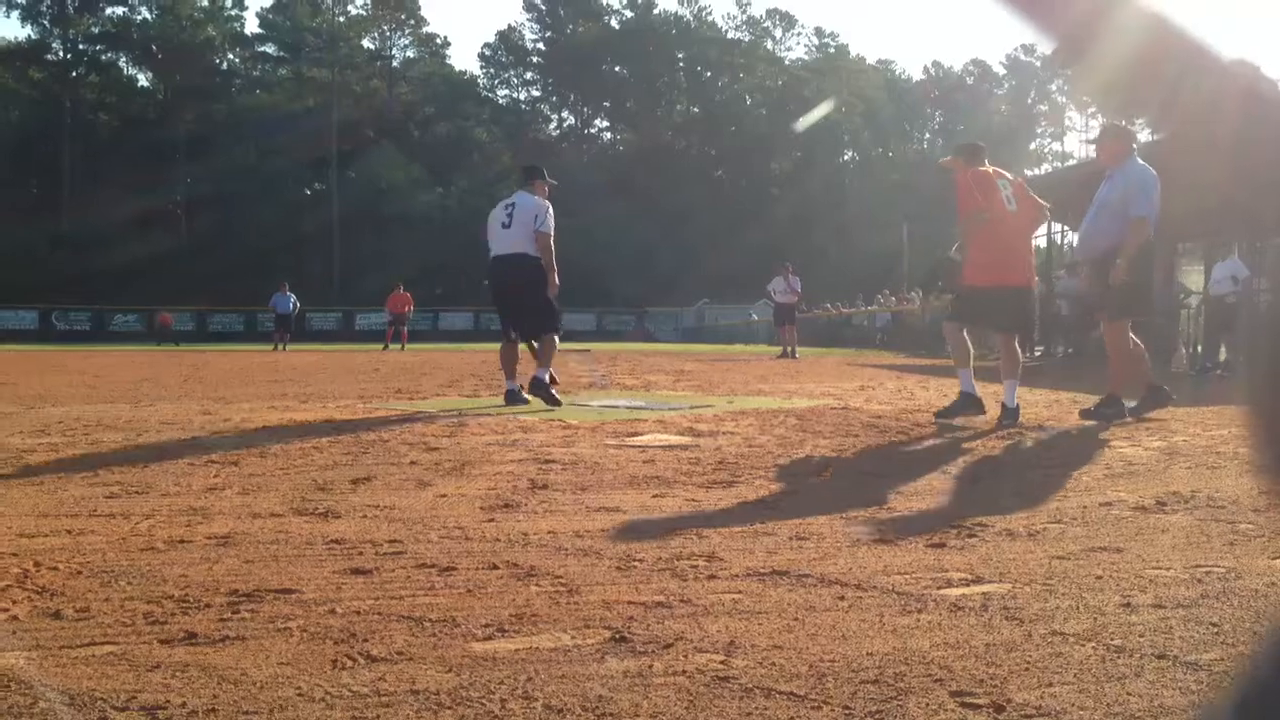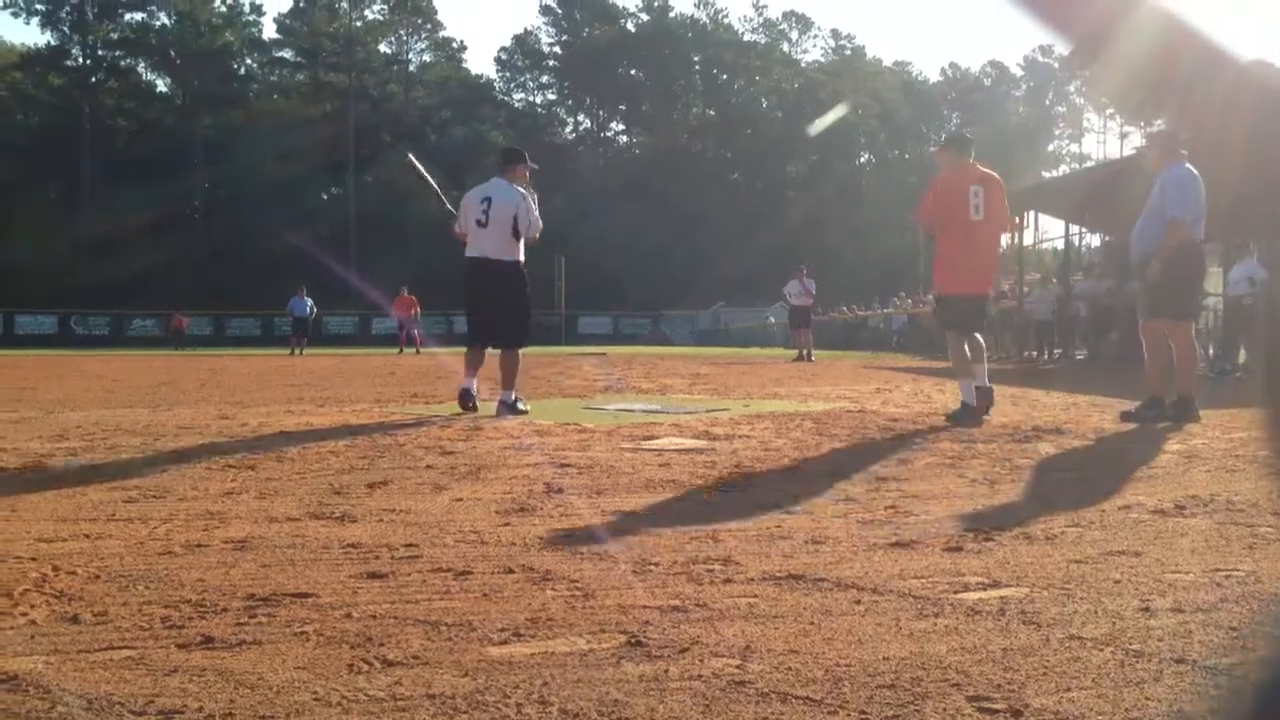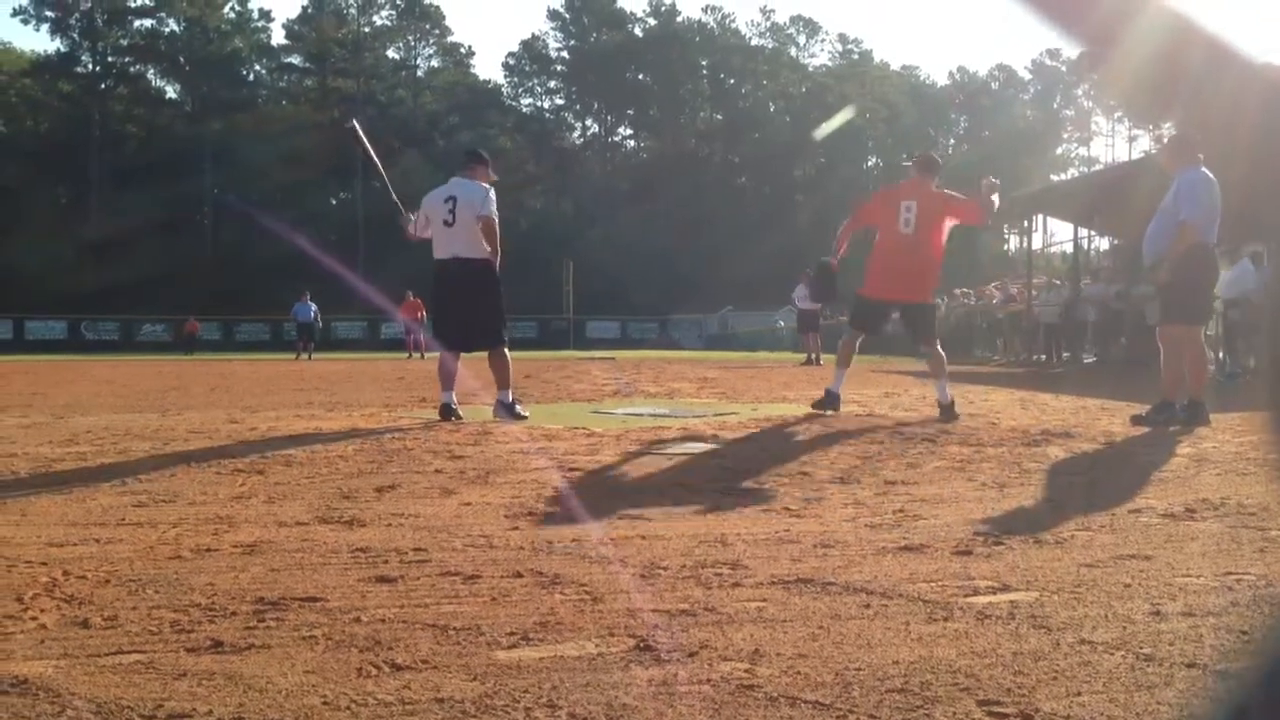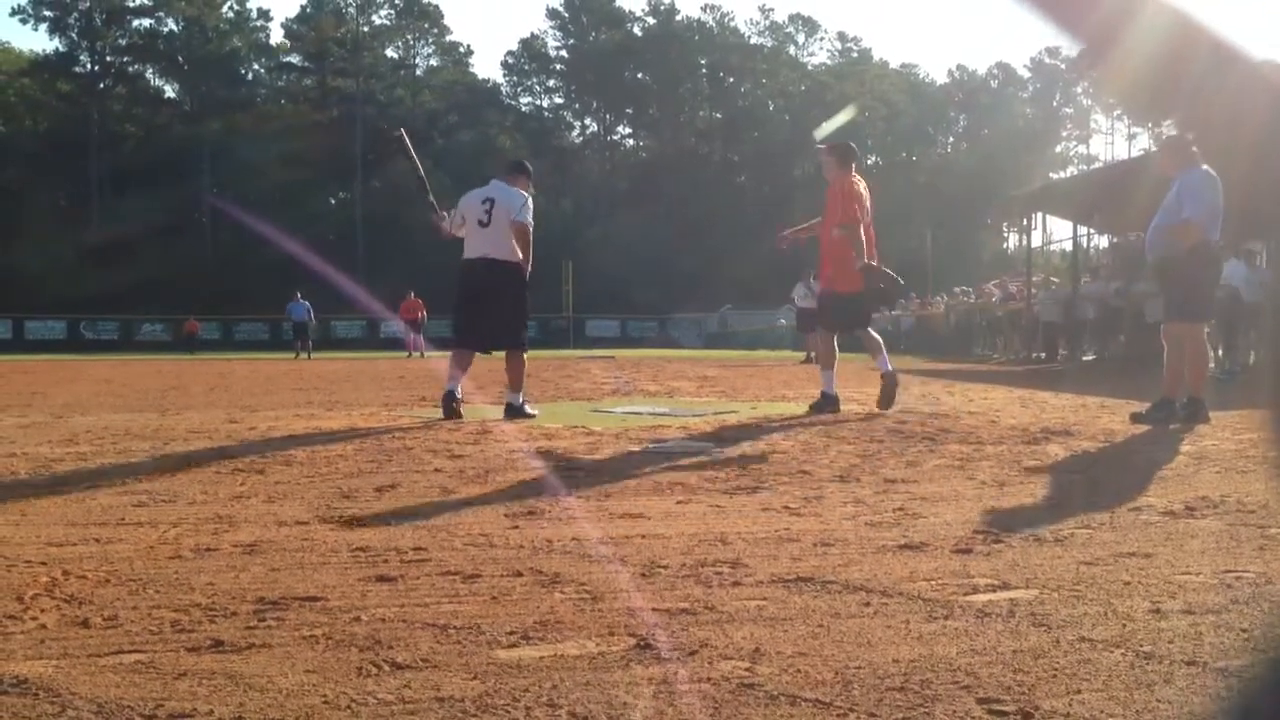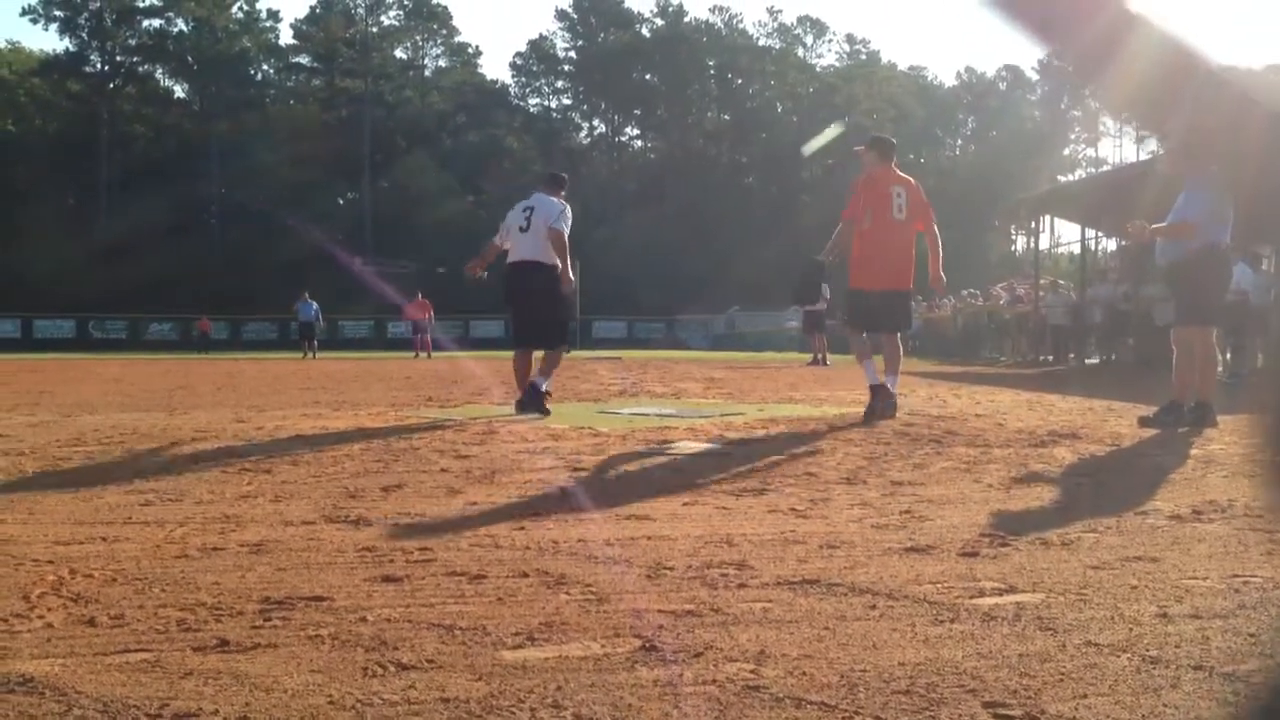
dt=0.7s
person 1, frame 1
left shoulder: (1138, 174)
right shoulder: (1114, 177)
left elbow: (1141, 223)
left wrist: (1122, 261)
right wrist: (1091, 264)
left hip: (1127, 263)
right hip: (1107, 262)
left knee: (1116, 332)
right knee: (1116, 331)
left ankle: (1114, 400)
right ankle: (1153, 389)
person 1, frame 2
left shoulder: (1178, 176)
right shoulder: (1172, 177)
left elbow: (1179, 224)
left wrist: (1158, 260)
right wrist: (1154, 262)
left hip: (1175, 263)
right hip: (1170, 264)
left knee: (1168, 332)
right knee: (1162, 332)
left ankle: (1174, 402)
right ankle: (1167, 401)
person 1, frame 3
left shoulder: (1194, 179)
right shoulder: (1186, 180)
left elbow: (1190, 227)
left wrist: (1167, 264)
right wrist: (1165, 266)
left hip: (1186, 266)
right hip: (1179, 268)
left knee: (1186, 335)
right knee: (1170, 336)
left ankle: (1194, 406)
right ankle: (1169, 405)
person 1, frame 4
left shoulder: (1197, 177)
right shoulder: (1186, 180)
left elbow: (1192, 226)
left wrist: (1150, 242)
right wrist: (1148, 241)
left hip: (1191, 263)
right hip: (1179, 265)
left knee: (1189, 332)
right knee: (1173, 334)
left ankle: (1194, 404)
right ankle: (1169, 402)
person 1, frame 5
left shoulder: (1208, 182)
right shoulder: (1196, 186)
left elbow: (1190, 227)
left wrist: (1150, 231)
right wrist: (1151, 232)
left hip: (1202, 265)
right hip: (1190, 266)
left knee: (1196, 334)
right knee: (1184, 335)
left ankle: (1202, 407)
right ankle: (1187, 406)
person 2, frame 1
left shoulder: (968, 178)
right shoulder: (1009, 179)
left elbow: (975, 217)
right elbow: (1041, 215)
left wrist: (962, 246)
left hip: (984, 270)
right hip: (1020, 271)
left knee: (954, 325)
right knee: (1007, 338)
left ankle: (969, 395)
right ankle: (1010, 406)
person 2, frame 2
left shoulder: (944, 180)
right shoulder: (993, 181)
left elbow: (925, 225)
right elbow: (1005, 225)
left wrist: (940, 232)
left hip: (953, 273)
right hip: (984, 273)
left knee: (955, 337)
right knee: (971, 331)
left ankle: (970, 406)
right ankle: (982, 387)
person 2, frame 3
left shoulder: (889, 194)
right shoulder: (945, 201)
left elbow: (854, 222)
right elbow: (985, 211)
left wrist: (834, 255)
right wrist: (991, 191)
left hip: (879, 283)
right hip: (919, 288)
left knee: (853, 333)
right knee: (929, 344)
left ankle: (833, 395)
right ankle: (946, 403)
person 2, frame 4
left shoulder: (842, 186)
right shoulder: (857, 184)
left elbow: (851, 228)
left wrist: (861, 260)
right wrist: (795, 233)
left hip: (842, 275)
right hip: (858, 275)
left knee: (826, 333)
right knee: (862, 328)
left ankle: (829, 396)
right ankle: (887, 373)
person 2, frame 5
left shoulder: (867, 182)
right shoulder: (911, 186)
left elbow: (850, 224)
right elbow: (931, 231)
left wrist: (827, 254)
right wrist: (936, 269)
left hip: (868, 275)
right hip: (901, 276)
left knee: (857, 332)
right knee: (891, 335)
left ankle: (878, 388)
right ankle: (888, 394)
person 3, frame 1
left shoulder: (498, 209)
right shoulder: (540, 205)
right elbow: (543, 240)
left wrist: (496, 283)
right wrist: (553, 275)
left hip: (499, 270)
right hip: (527, 267)
left knee: (511, 334)
right knee: (548, 328)
left ankle: (513, 388)
right ankle: (542, 379)
person 3, frame 2
left shoulder: (472, 195)
right shoulder: (519, 196)
left elbow: (460, 234)
right elbow: (532, 234)
right wrist: (534, 205)
left hip: (475, 269)
right hip: (507, 272)
left knee: (477, 336)
right knee: (510, 340)
left ankle: (468, 388)
right ankle: (507, 399)
person 3, frame 3
left shoulder: (432, 197)
right shoulder: (481, 191)
left elbow: (415, 234)
right elbow: (488, 222)
left wrist: (409, 222)
right wrist: (495, 253)
left hip: (444, 271)
right hip: (478, 270)
left knee: (449, 343)
right knee: (496, 340)
left ankle: (448, 402)
right ankle: (505, 401)
person 3, frame 4
left shoulder: (469, 197)
right shoulder: (519, 198)
left elbow: (449, 230)
right elbow: (521, 229)
left wrist: (442, 220)
right wrist: (526, 262)
left hip: (472, 272)
right hip: (506, 272)
left knee: (465, 340)
right knee: (515, 343)
left ankle: (452, 391)
right ankle: (515, 402)
person 3, frame 5
left shoulder: (517, 209)
right shoulder: (559, 207)
left elbow: (496, 244)
right elbow: (556, 234)
left wrist: (477, 264)
right wrist: (566, 271)
left hip: (516, 273)
right hip: (546, 275)
left knee: (524, 341)
right knee: (557, 339)
left ankle: (523, 398)
right ankle: (536, 387)
